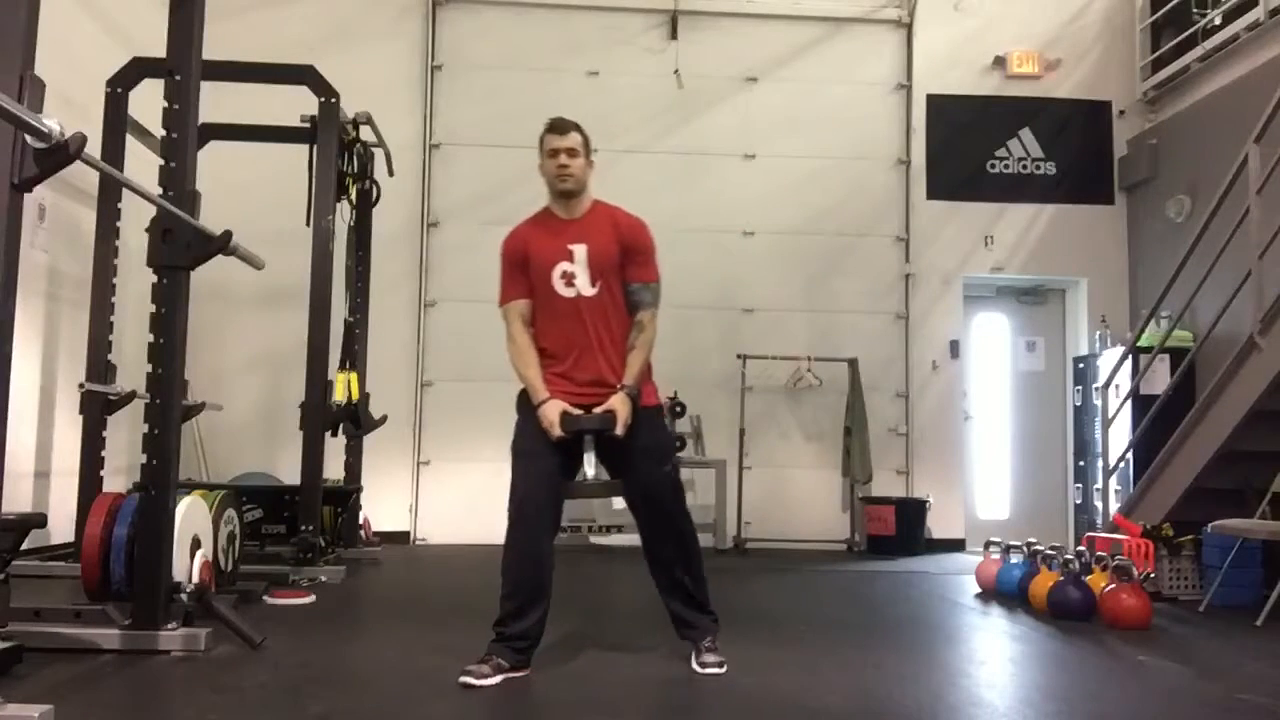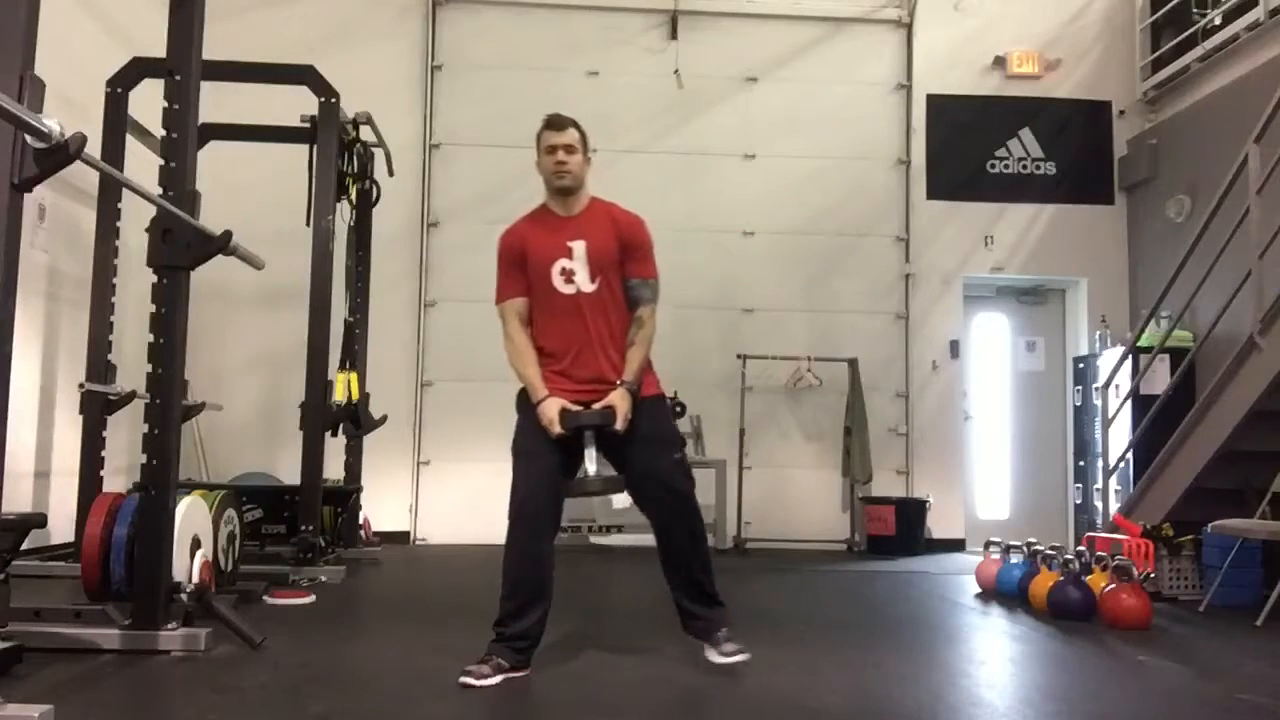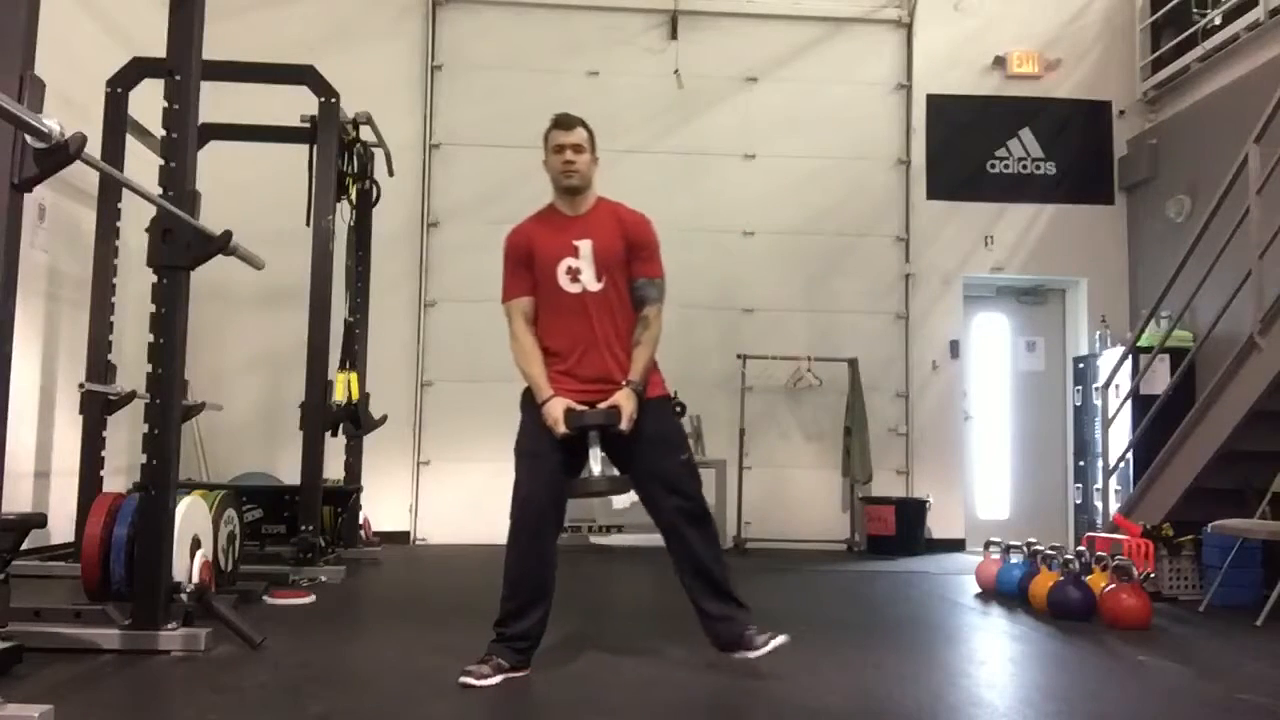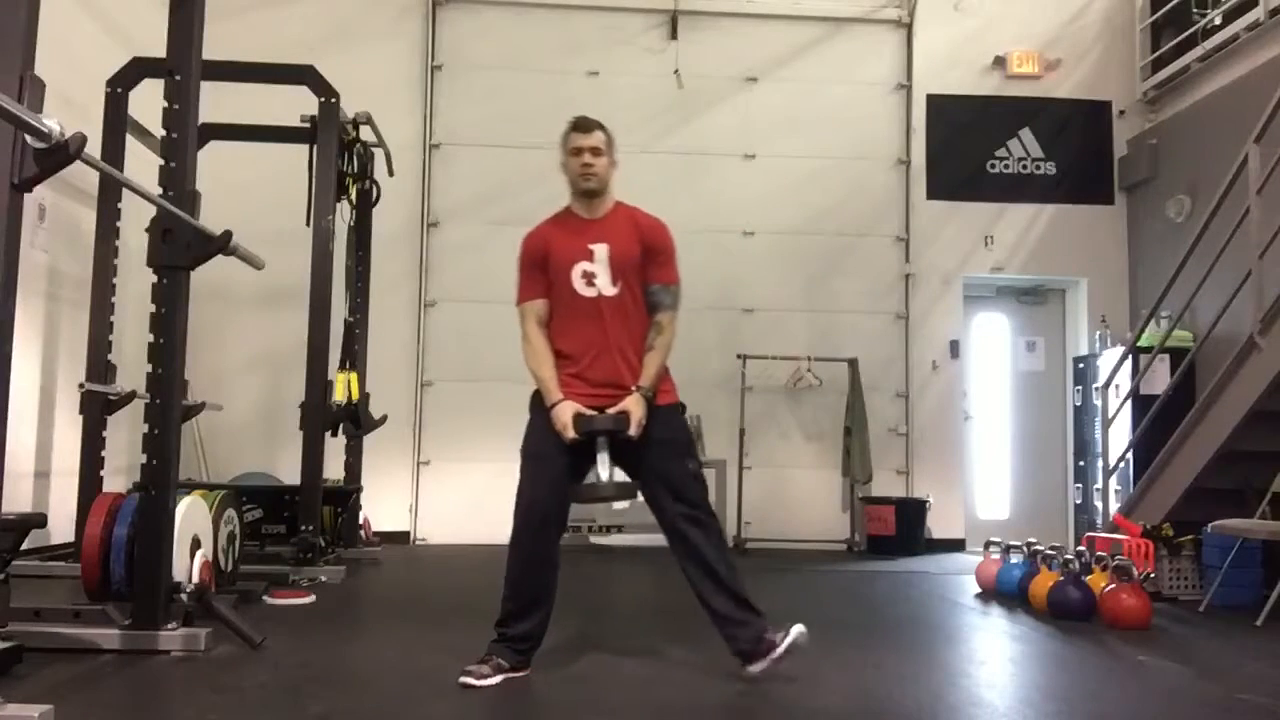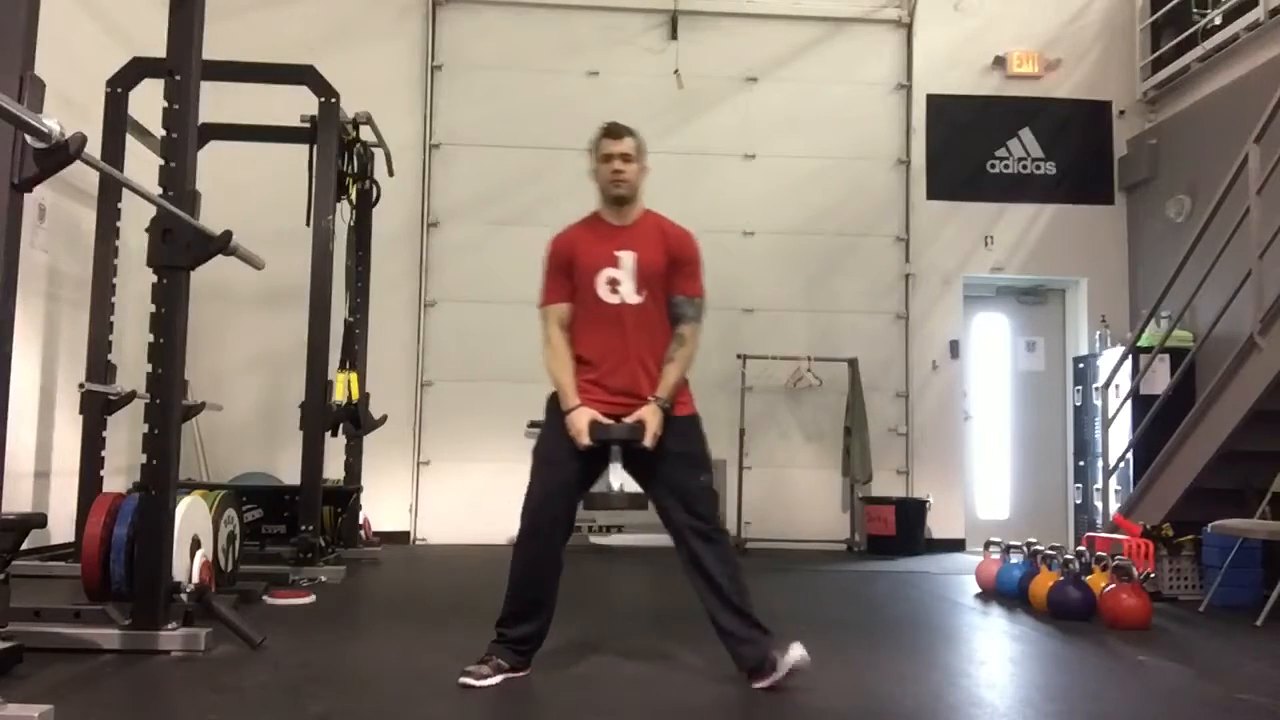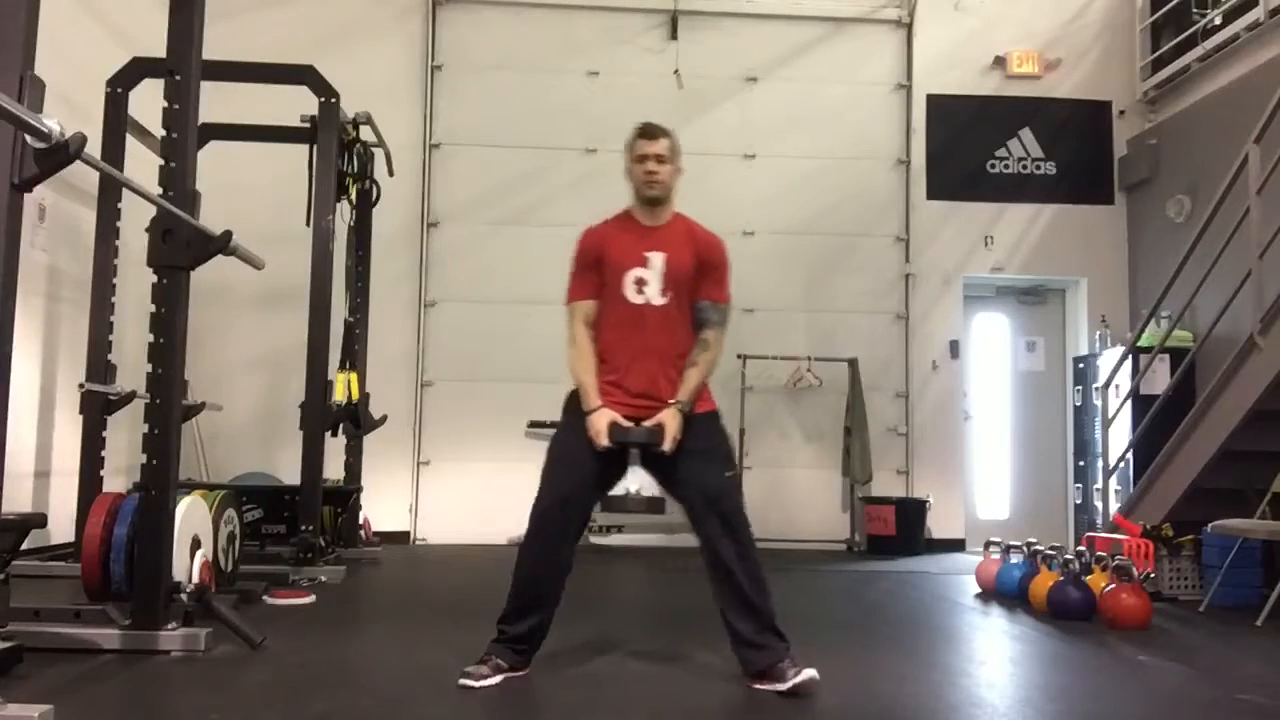
dt=0.1s
person 1, frame 1
left shoulder: (628, 230)
right shoulder: (520, 241)
left elbow: (645, 319)
right elbow: (518, 328)
left wrist: (628, 393)
right wrist: (544, 399)
left hip: (628, 398)
right hip: (550, 403)
left knee: (665, 513)
right knee: (530, 522)
left ankle: (700, 635)
right ankle: (511, 649)
person 1, frame 2
left shoulder: (625, 227)
right shoulder: (517, 239)
left elbow: (644, 314)
right elbow: (515, 326)
left wrist: (626, 389)
right wrist: (542, 397)
left hip: (630, 394)
right hip: (550, 401)
left knee: (675, 505)
right knee: (530, 521)
left ankle: (709, 625)
right ankle: (511, 649)
person 1, frame 3
left shoulder: (632, 226)
right shoulder: (524, 239)
left elbow: (651, 314)
right elbow: (521, 325)
left wrist: (632, 389)
right wrist: (546, 396)
left hip: (635, 395)
right hip: (555, 401)
left knee: (683, 508)
right knee: (532, 520)
left ankle: (732, 629)
right ankle: (510, 650)
person 1, frame 4
left shoulder: (649, 231)
right shoulder: (540, 241)
left elbow: (664, 321)
right elbow: (534, 328)
left wrist: (642, 394)
right wrist: (556, 400)
left hip: (646, 400)
right hip: (564, 405)
left knee: (690, 515)
right knee: (535, 522)
left ankle: (749, 636)
right ankle: (512, 649)
person 1, frame 5
left shoulder: (676, 242)
right shoulder: (566, 245)
left elbow: (687, 331)
right elbow: (556, 332)
left wrist: (657, 404)
right wrist: (573, 406)
left hip: (663, 409)
right hip: (580, 410)
left knee: (701, 526)
right knee: (540, 525)
left ankle: (756, 653)
right ankle: (512, 650)
person 1, frame 6
left shoulder: (705, 246)
right shoulder: (596, 242)
left elbow: (710, 337)
right elbow: (581, 329)
left wrist: (679, 407)
right wrist: (594, 407)
left hip: (683, 411)
right hip: (600, 410)
left knee: (726, 525)
right knee: (551, 523)
left ankle: (767, 659)
right ankle: (512, 649)
